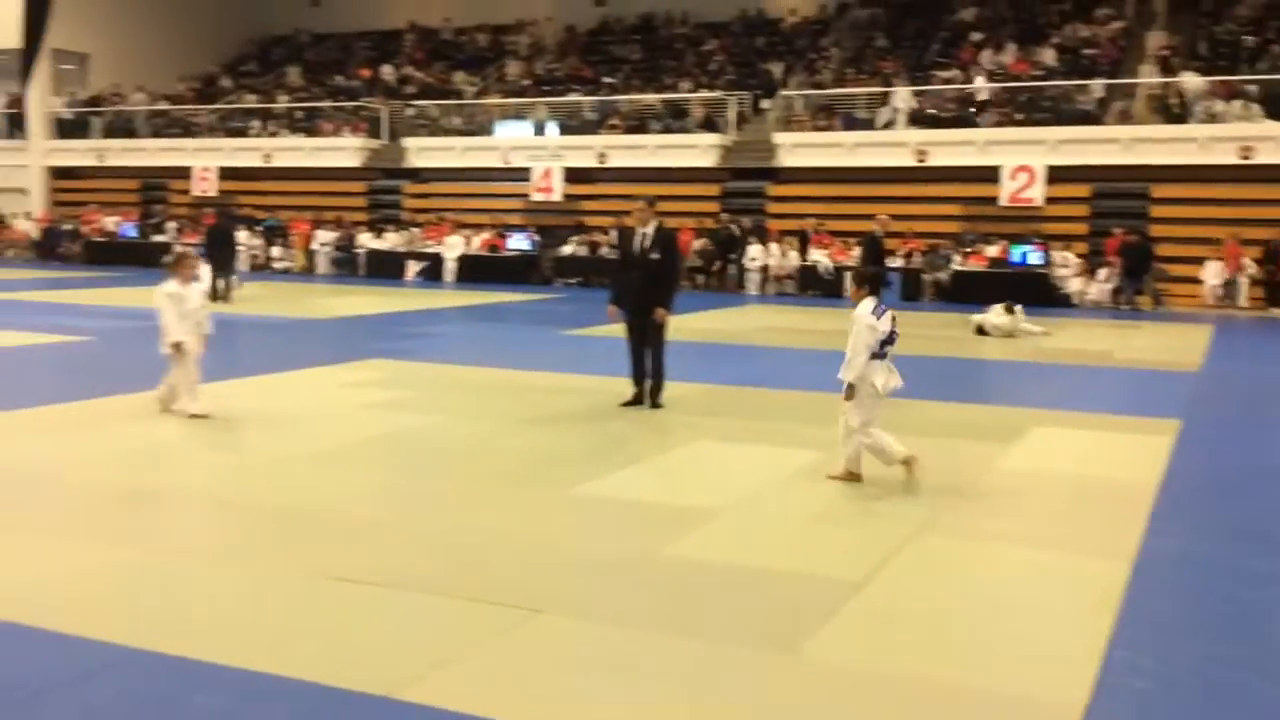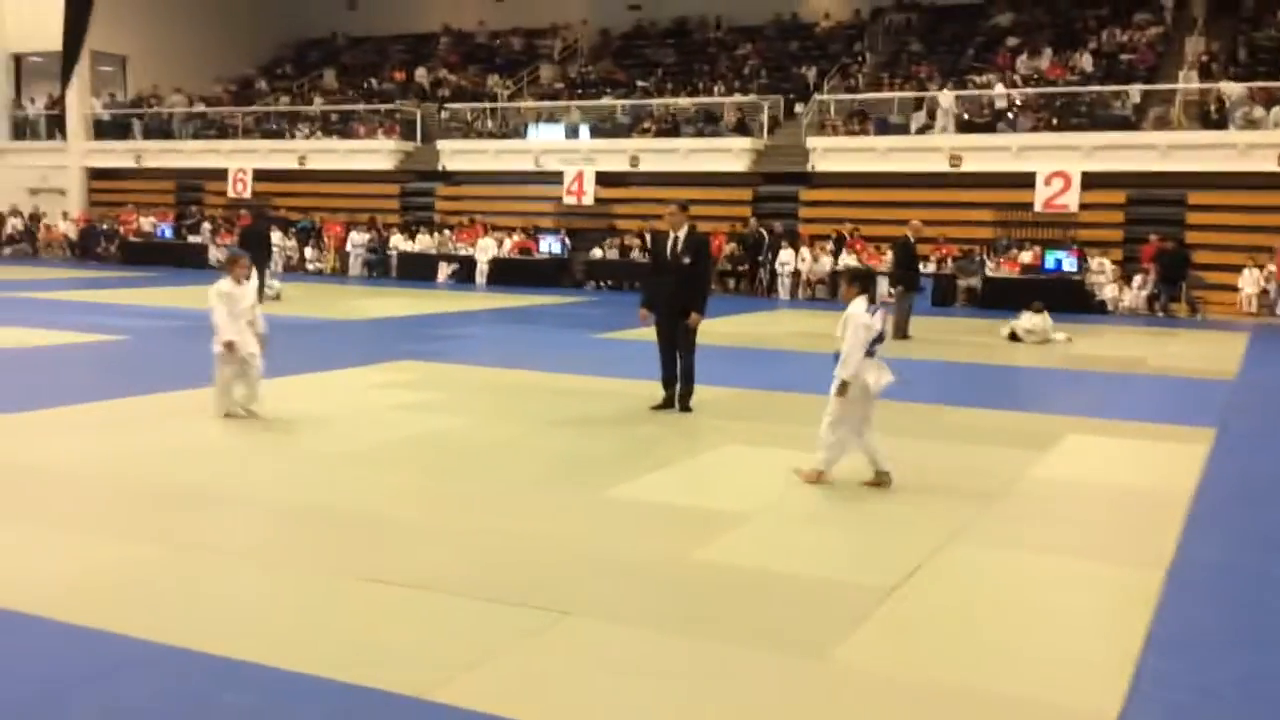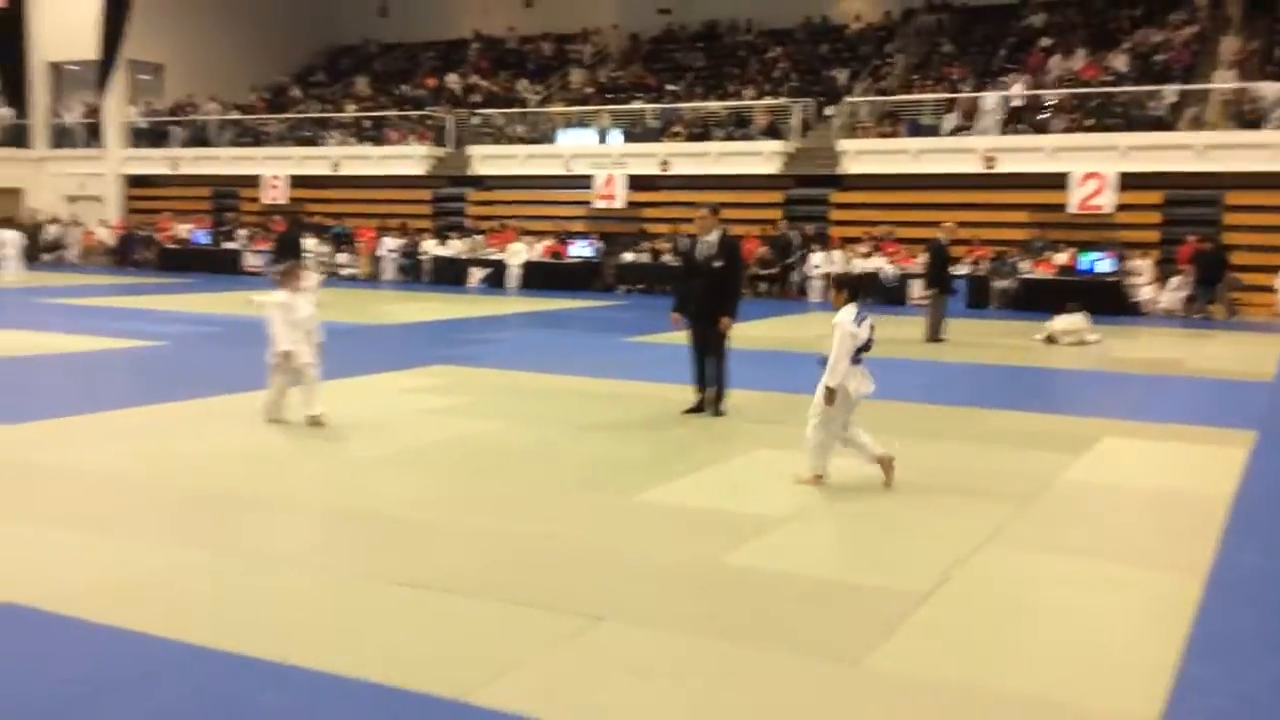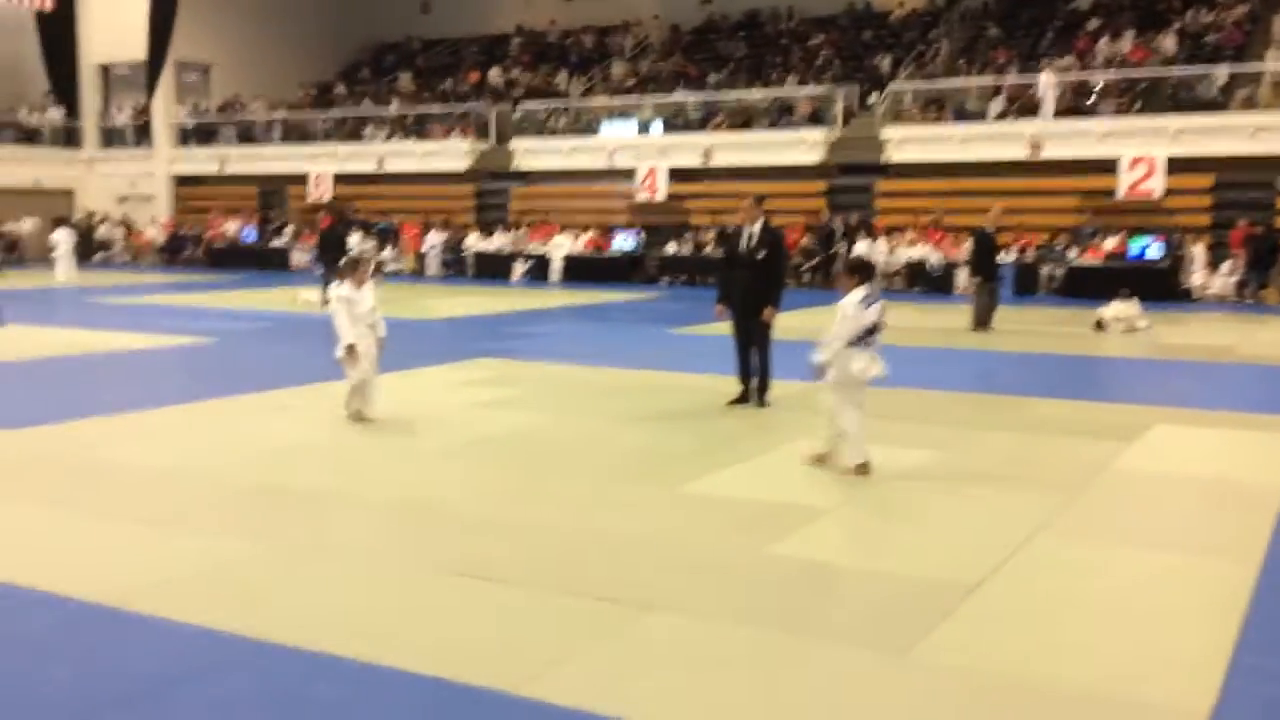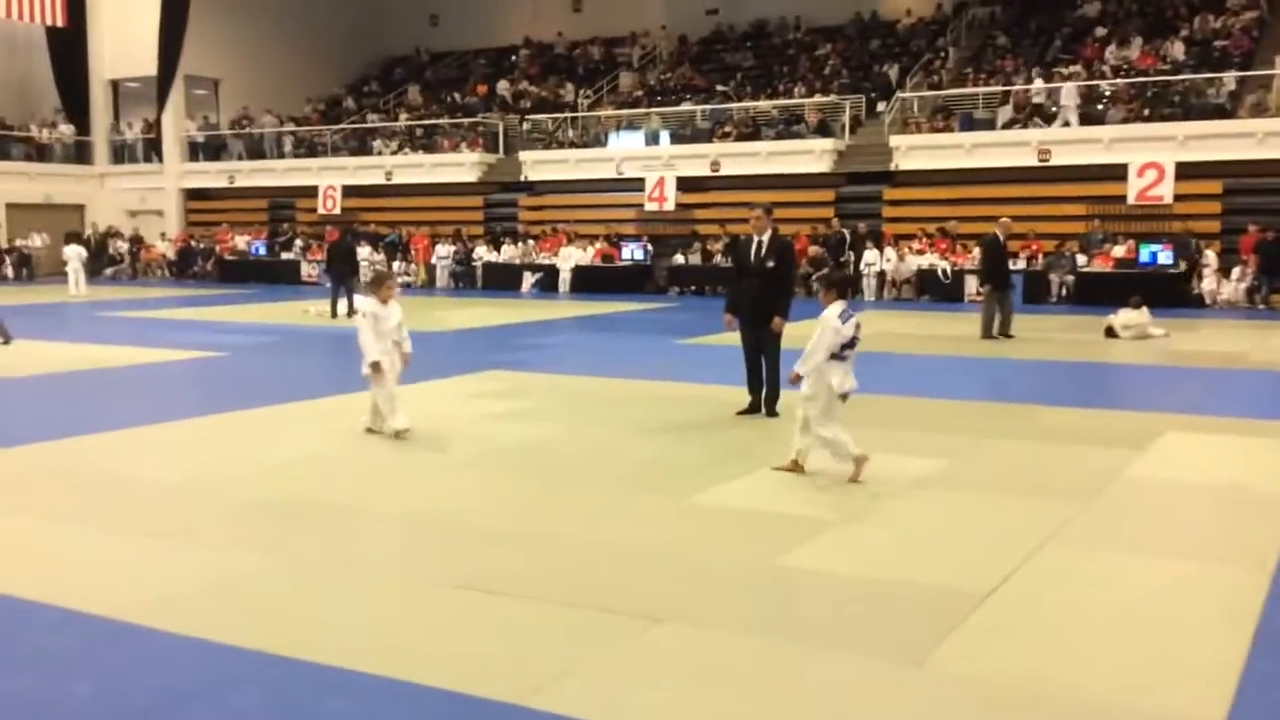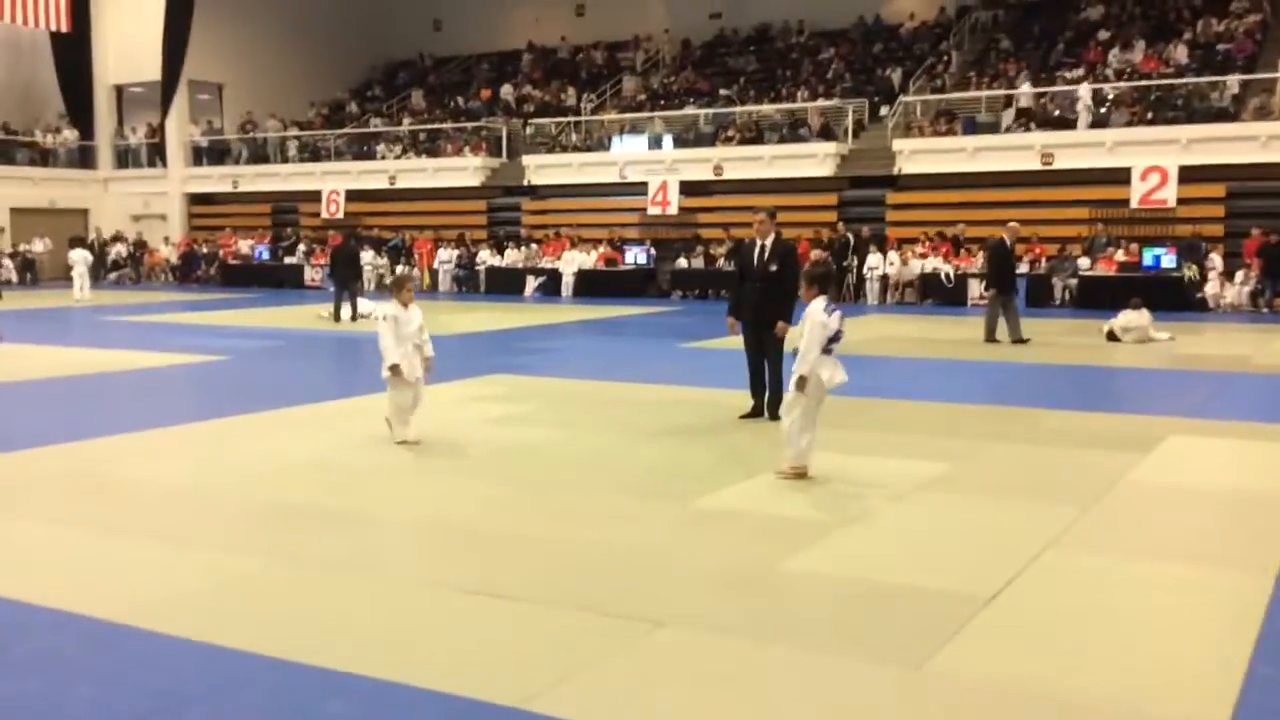
dt=0.2s
person 1, frame 1
left shoulder: (862, 314)
right shoulder: (882, 310)
left elbow: (858, 351)
left wrist: (849, 380)
left hip: (864, 377)
right hip: (876, 373)
left knee: (862, 428)
right knee: (849, 422)
left ankle: (905, 459)
right ankle: (851, 468)
person 1, frame 2
left shoulder: (857, 312)
right shoulder: (872, 310)
left elbow: (852, 350)
left wrist: (843, 378)
left hip: (857, 376)
right hip: (867, 373)
left knee: (835, 423)
right knee: (860, 426)
left ankle: (820, 470)
right ankle: (881, 472)
person 1, frame 3
left shoulder: (844, 320)
right shoulder: (860, 317)
left elbow: (839, 357)
left wrist: (830, 385)
left hip: (840, 381)
right hip: (854, 378)
left knee: (818, 425)
right knee: (842, 427)
left ankle: (817, 473)
right ankle: (881, 457)
person 1, frame 4
left shoulder: (849, 303)
right shoulder: (874, 300)
left elbow: (836, 335)
left wrist: (821, 360)
left hip: (848, 363)
right hip: (864, 361)
left knee: (847, 413)
right knee: (842, 409)
left ankle: (860, 461)
right ankle: (829, 452)
person 1, frame 5
left shoulder: (829, 316)
right shoulder: (850, 316)
left elbow: (816, 349)
left wrist: (799, 371)
right wrist: (844, 386)
left hip: (824, 375)
right hip: (837, 374)
left knee: (822, 424)
right knee: (806, 418)
left ankle: (856, 456)
right ankle: (797, 460)
person 1, frame 6
left shoulder: (814, 311)
right shoulder: (831, 309)
left elbow: (810, 346)
left wrist: (802, 373)
left hip: (813, 370)
right hip: (822, 370)
left knee: (793, 417)
right knee: (806, 418)
left ankle: (796, 465)
right ankle: (799, 463)
person 2, frame 1
left shoulder: (666, 237)
right shoulder: (626, 237)
left elbow: (671, 274)
right elbow: (620, 271)
left wrist: (664, 305)
right wrist: (614, 300)
left hip: (654, 304)
right hip: (632, 303)
left knee: (655, 350)
right knee: (636, 350)
left ankle: (654, 394)
right ankle: (639, 392)
person 2, frame 2
left shoulder: (699, 242)
right shoulder: (659, 241)
left elbow: (704, 278)
right elbow: (652, 274)
left wrist: (698, 309)
right wrist: (646, 304)
left hip: (686, 308)
right hip: (663, 306)
left knee: (686, 354)
right knee: (666, 353)
left ankle: (684, 398)
right ankle: (669, 395)
person 2, frame 3
left shoulder: (730, 246)
right shoulder: (691, 245)
left elbow: (735, 282)
right elbow: (683, 278)
left wrist: (729, 314)
right wrist: (678, 308)
left hip: (718, 312)
right hip: (695, 310)
left knee: (717, 357)
right knee: (699, 356)
left ankle: (716, 401)
right ankle: (702, 399)
person 2, frame 4
left shoulder: (773, 237)
right shoulder: (733, 236)
left elbow: (778, 274)
right elbow: (726, 270)
left wrist: (772, 304)
right wrist: (722, 299)
left hip: (761, 303)
right hip: (738, 301)
left knee: (761, 348)
right knee: (742, 348)
left ankle: (760, 392)
right ankle: (746, 390)
person 2, frame 5
left shoulder: (783, 246)
right shoulder: (741, 245)
left elbow: (788, 283)
right elbow: (735, 280)
left wrist: (781, 313)
right wrist: (730, 309)
left hip: (771, 312)
right hip: (747, 311)
left knee: (771, 358)
right knee: (751, 358)
left ankle: (771, 403)
right ankle: (755, 400)
person 2, frame 6
left shoulder: (785, 250)
right shoulder: (743, 249)
left elbow: (791, 286)
right elbow: (737, 283)
left wrist: (785, 317)
right wrist: (733, 313)
left hip: (774, 316)
right hip: (750, 315)
left knee: (774, 361)
right knee: (754, 361)
left ankle: (773, 406)
right ankle: (758, 404)
